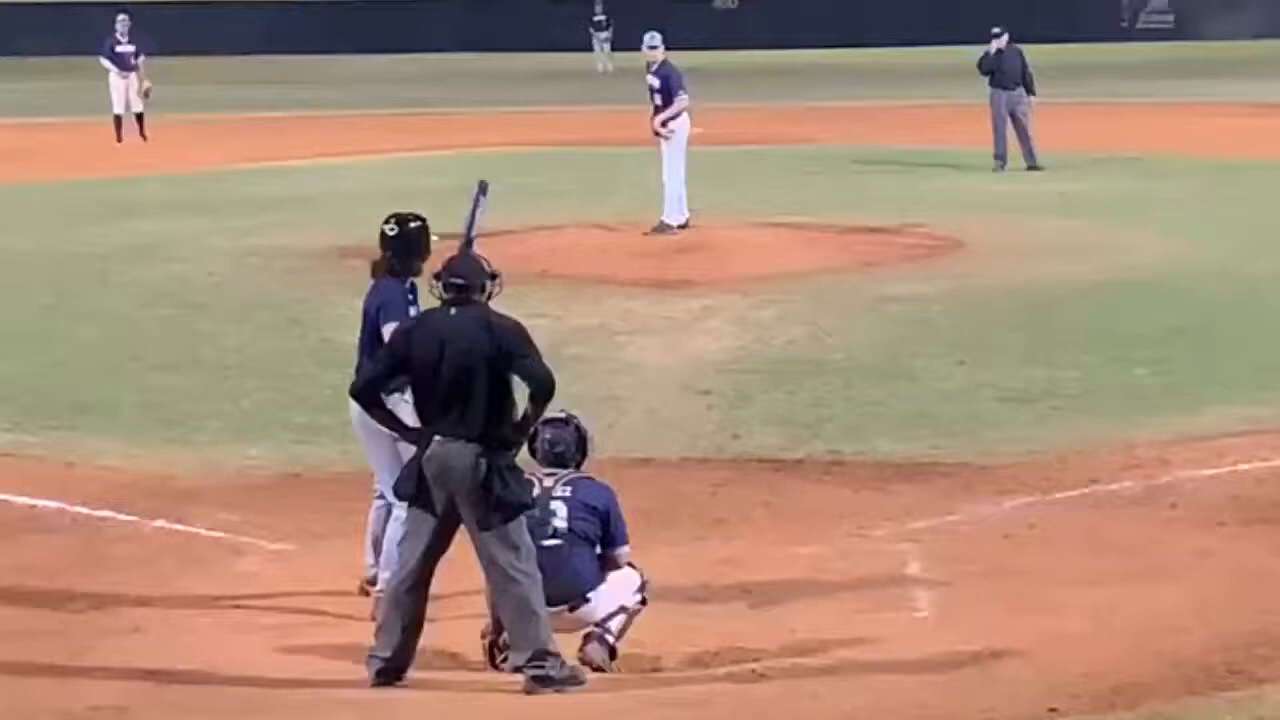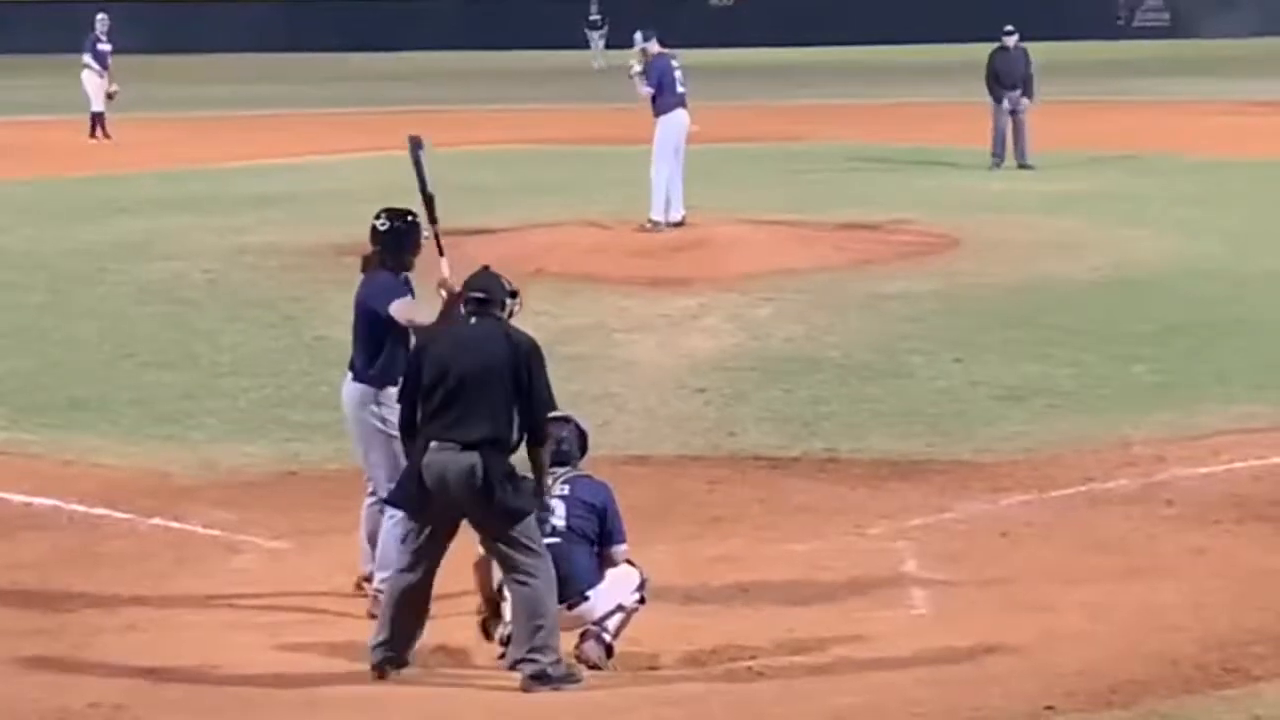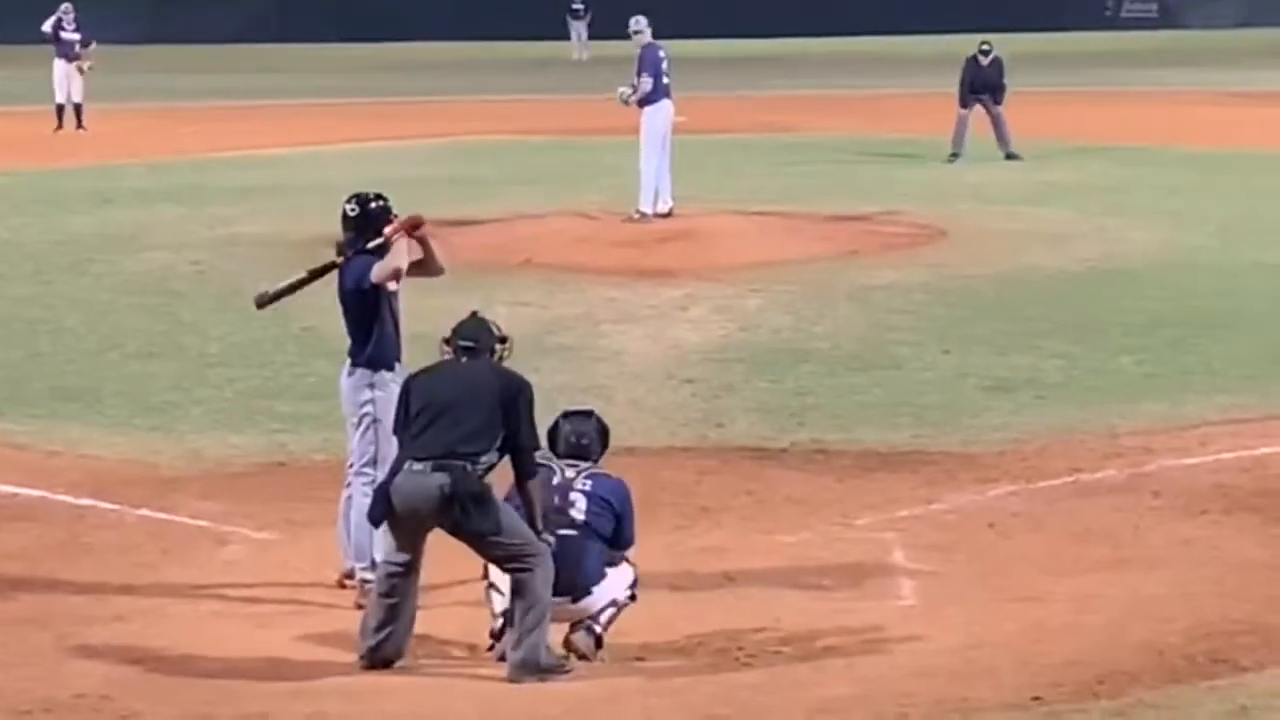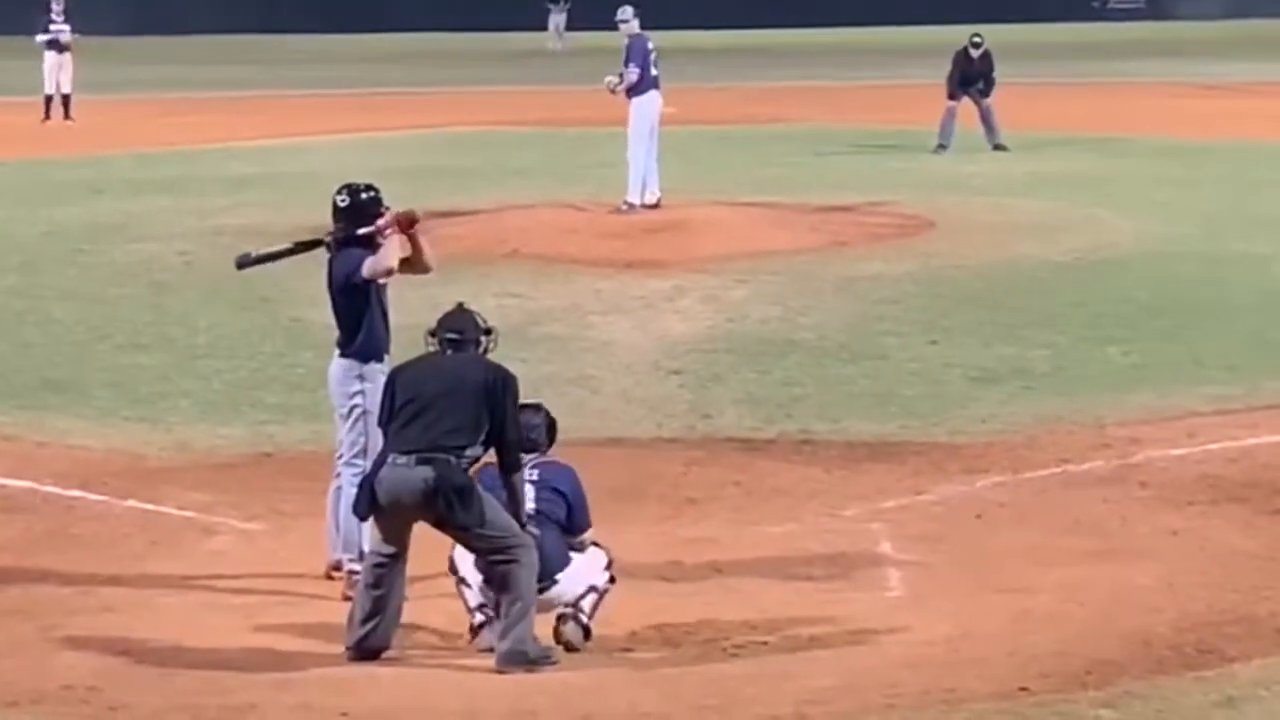
dt=1s
person 1, frame 1
left shoulder: (402, 287)
right shoulder: (391, 293)
left hip: (384, 396)
right hip: (384, 400)
left knee: (389, 489)
left ankle: (375, 574)
right ankle: (388, 593)
person 1, frame 2
left shoulder: (396, 282)
right shoulder: (380, 284)
right elbow: (413, 317)
right wrist: (439, 314)
left hip: (378, 392)
right hip: (375, 396)
left knee: (383, 486)
left ankle: (372, 571)
right ankle: (384, 591)
person 1, frame 3
left shoulder: (376, 261)
right shoulder: (358, 266)
left elbow: (434, 268)
right elbow: (394, 268)
left wrist: (418, 237)
right wrist: (400, 240)
left hip: (377, 375)
right hip: (371, 379)
left knee: (361, 472)
right knee: (375, 477)
left ankle: (354, 564)
right ankle: (370, 580)
person 1, frame 4
left shoulder: (366, 253)
right shoulder: (348, 258)
left elbow: (425, 265)
right elbow: (385, 267)
left wrist: (410, 234)
right wrist: (392, 237)
left hip: (361, 368)
right hip: (360, 371)
left knee: (349, 464)
right knee: (364, 469)
left ankle: (340, 555)
right ankle: (356, 571)
person 2, frame 1
left shoulder: (414, 331)
right shoulder: (499, 328)
left elbow: (363, 388)
right elbow: (542, 383)
left wrist: (410, 432)
right wrist: (522, 429)
left hip: (432, 458)
right hip: (482, 460)
left knee: (411, 564)
right knee: (513, 565)
left ankle: (386, 662)
right ankle: (541, 666)
person 2, frame 2
left shoulder: (430, 341)
right shoulder: (520, 346)
left elbow: (408, 417)
right elbow: (537, 426)
right wrist: (540, 484)
left hip: (431, 463)
right hip: (483, 466)
left knee: (414, 563)
right knee: (530, 567)
left ankle: (387, 656)
right ankle: (541, 666)
person 2, frame 3
left shoulder: (419, 379)
right shoulder: (511, 383)
right elbow: (524, 464)
left wrist: (417, 497)
right wrist: (537, 527)
left hip: (405, 483)
right hip: (456, 485)
left knee: (400, 557)
right knee: (534, 558)
left ankle: (378, 650)
right ankle: (530, 659)
person 2, frame 4
left shoulder: (403, 372)
right shoulder: (495, 376)
right elbow: (509, 457)
left wrist: (402, 480)
right wrist: (521, 518)
left hip: (390, 476)
right hip: (441, 477)
left knee: (386, 551)
right knee: (518, 550)
left ankle: (365, 641)
right ankle: (517, 650)
person 3, frame 1
right shoulder: (598, 491)
right elbow: (619, 559)
left wrist: (496, 625)
right hip: (581, 605)
right knee: (632, 579)
left ankle: (513, 639)
right ankle: (600, 640)
person 3, frame 2
right shoulder: (596, 489)
left elbow: (484, 560)
right elbow: (616, 556)
left wrist: (489, 608)
right hip: (580, 604)
left knee: (504, 576)
right knee: (631, 577)
right ankle: (597, 639)
person 3, frame 3
right shoulder: (615, 487)
right elbow: (620, 555)
right hip: (581, 599)
left knee: (497, 564)
right knee: (626, 575)
left ankle: (507, 629)
right ankle: (588, 630)
person 3, frame 4
left shoulder: (484, 474)
right shoulder: (563, 474)
right elbow: (582, 542)
left hip: (493, 589)
right hip: (550, 588)
left knee: (461, 555)
right knee: (599, 560)
left ankle: (485, 623)
right ankle: (575, 621)
person 4, frame 1
left shoulder: (670, 71)
right shoulder: (650, 67)
left elbow: (684, 102)
left wrist: (661, 117)
right wrist: (656, 119)
left hip: (675, 124)
right hip: (666, 124)
left knee: (671, 174)
right knee: (675, 173)
left ankle: (670, 221)
right ankle: (681, 217)
person 4, frame 2
left shoulder: (655, 62)
right shoulder: (672, 58)
left elbow: (645, 92)
left wrist: (636, 74)
right wrist: (641, 72)
left hip: (668, 118)
right hip: (681, 115)
left knee: (660, 170)
right knee: (674, 169)
left ankle: (657, 219)
right ankle: (676, 215)
person 4, frame 3
left shoulder: (647, 53)
right shoulder: (659, 50)
left elbow: (647, 85)
left wrist: (632, 98)
right wrist: (633, 89)
left hip: (653, 109)
right hip: (664, 105)
left knee: (648, 160)
right knee: (661, 159)
left ankle: (645, 209)
right ankle: (664, 205)
person 4, frame 4
left shoulder: (634, 43)
right shoulder: (646, 41)
left elbow: (633, 76)
left wrist: (619, 88)
right wrist: (619, 78)
left hip: (642, 100)
right hip: (653, 97)
left knee: (635, 152)
right knee: (649, 151)
left ankle: (632, 201)
right ankle: (652, 196)
